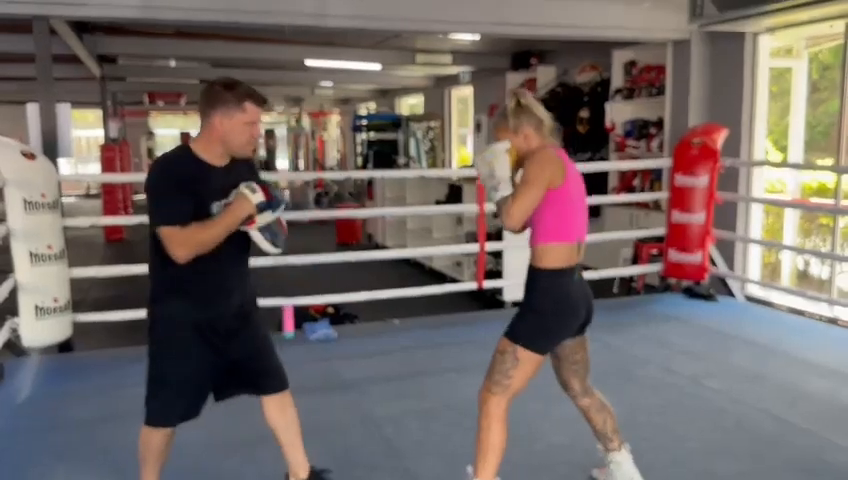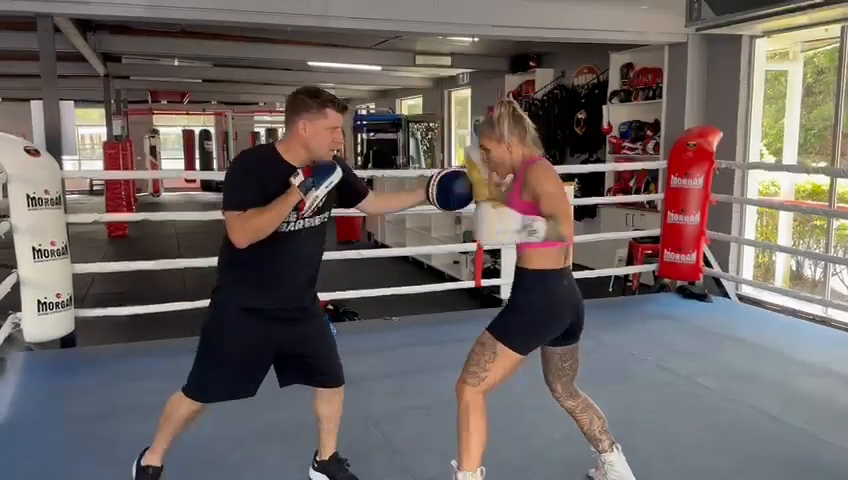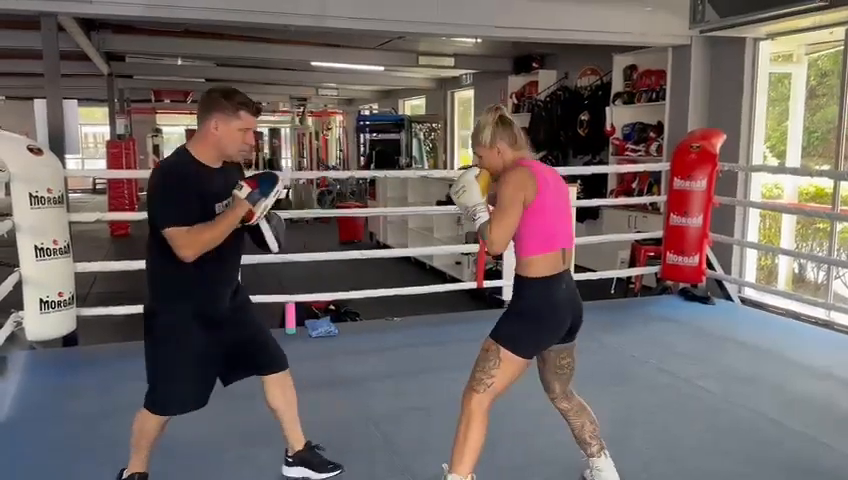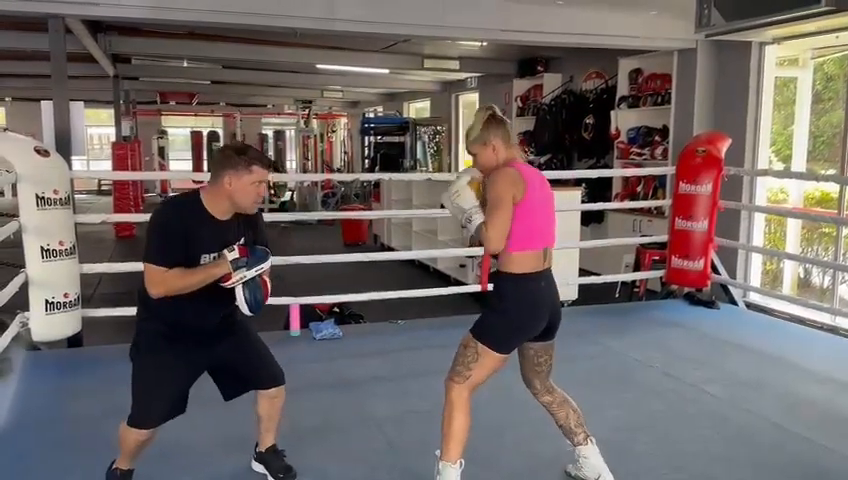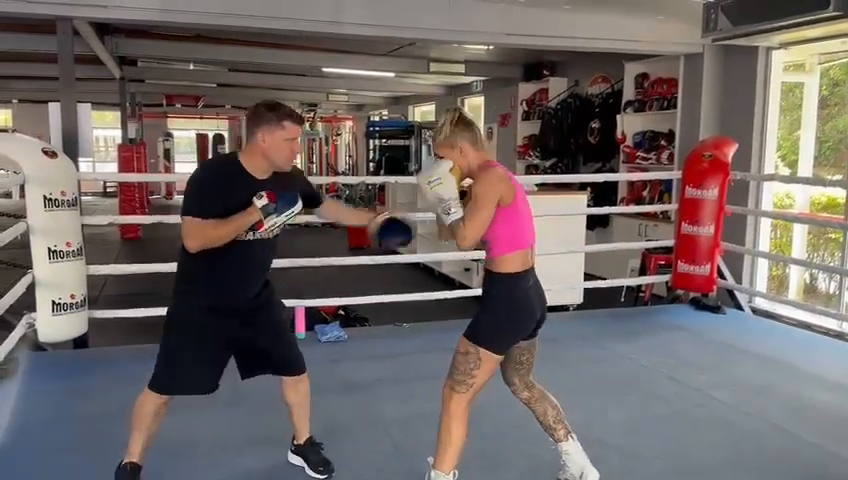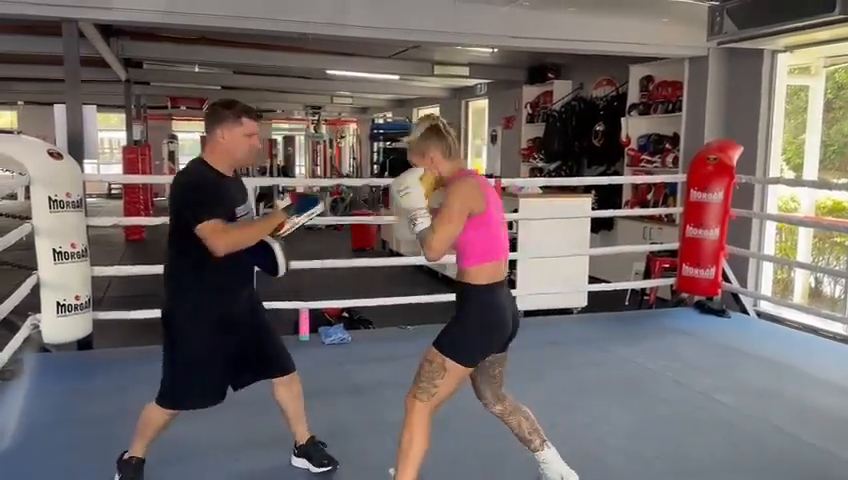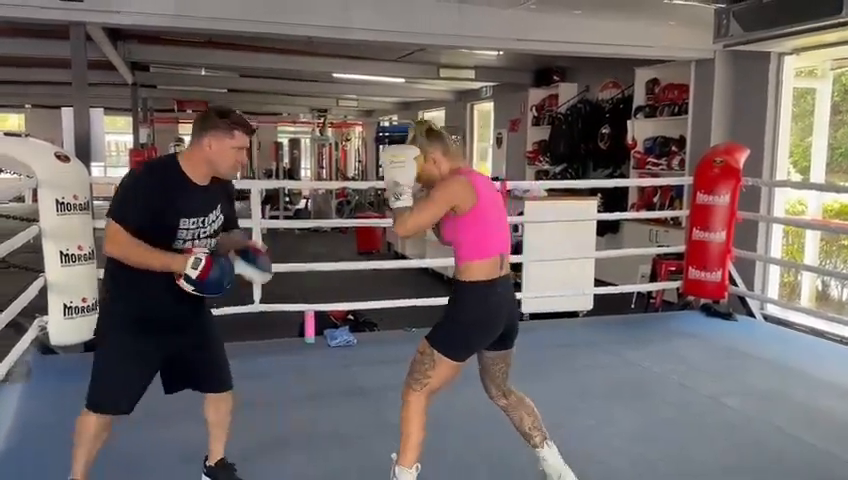
dt=0.7s
person 1, frame 1
left shoulder: (243, 167)
right shoulder: (170, 172)
left elbow: (259, 219)
right elbow: (181, 248)
right wrist: (238, 210)
left hip: (235, 307)
right hip: (182, 316)
left knee: (275, 387)
right knee: (164, 415)
person 1, frame 2
left shoulder: (331, 170)
right shoulder: (251, 166)
left elbow: (374, 202)
right elbow: (240, 234)
left wrist: (429, 192)
right wrist: (295, 195)
left hip: (298, 304)
right hip: (243, 304)
left knee: (331, 380)
right knee: (202, 390)
person 1, frame 3
left shoulder: (229, 168)
right shoulder: (173, 175)
right elbow: (188, 246)
left wrist: (255, 217)
right wrist: (243, 206)
left hip: (226, 299)
right hip: (179, 310)
left knee: (275, 367)
right knee: (163, 402)
person 1, frame 4
left shoulder: (249, 218)
right shoulder: (173, 216)
right elbow: (157, 285)
right wrist: (222, 267)
left hip: (222, 321)
right hip: (165, 332)
left knee: (272, 383)
right knee: (144, 420)
left ankle: (266, 453)
person 1, frame 5
left shoulder: (289, 179)
right shoulder: (213, 175)
left elbow: (327, 207)
right elbow: (194, 239)
left wrist: (371, 219)
right wrist: (254, 213)
left hip: (255, 299)
right hip: (202, 304)
left knee: (295, 371)
right knee: (164, 386)
left ankle: (302, 444)
person 1, frame 6
left shoulder: (231, 176)
right shoulder: (194, 182)
right elbow: (221, 242)
left wrist: (261, 241)
right wrist: (277, 219)
left hip: (241, 300)
right hip: (196, 310)
left knee: (282, 371)
right knee: (177, 398)
left ankle: (304, 446)
person 1, frame 7
left shoulder: (221, 187)
right shoulder: (149, 180)
left elbow: (223, 235)
right elbow: (114, 244)
left wrist: (243, 246)
right wrist: (181, 262)
left hip: (189, 310)
right hip: (131, 314)
left knee: (220, 388)
right knee: (104, 405)
person 2, frame 1
left shoulder: (542, 159)
right shoulder: (563, 166)
left elbow: (512, 220)
right elbow: (526, 222)
left wrist: (500, 181)
right wrist: (504, 180)
left hip: (548, 296)
right hip: (574, 292)
left knee: (493, 397)
right knee: (578, 388)
person 2, frame 2
left shoulder: (536, 171)
right shoulder: (520, 179)
left elbow: (565, 227)
left wrist: (518, 226)
right wrist: (486, 187)
left hip: (534, 297)
right hip: (566, 296)
left knee: (470, 389)
right knee: (565, 392)
person 2, frame 3
left shoulder: (516, 178)
right shoulder: (551, 175)
left elbow: (495, 242)
left wrist: (474, 204)
right wrist: (491, 202)
left hip: (536, 301)
right hip: (566, 298)
left knee: (476, 398)
right knee: (561, 393)
person 2, frame 4
left shoulder: (505, 176)
right shoulder: (535, 177)
left elbow: (493, 242)
left wrist: (469, 207)
right wrist: (482, 197)
left hip: (516, 298)
right hip: (546, 296)
left knee: (457, 387)
right knee: (542, 387)
person 2, frame 5
left shoulder: (489, 178)
right shoulder: (500, 177)
left elbow: (464, 239)
right elbow: (481, 237)
left wrist: (445, 197)
right wrist: (448, 196)
left hip: (505, 299)
right hip: (528, 294)
left knee: (456, 396)
right knee: (521, 383)
person 2, frame 6
left shoulder: (461, 188)
right shoulder: (479, 184)
left elbow: (433, 250)
left wrist: (416, 208)
left hip: (477, 310)
right hip: (500, 306)
left knee: (419, 404)
right knee: (494, 399)
person 2, frame 7
left shoulder: (454, 185)
right shoulder: (482, 183)
left elbow: (403, 228)
left wrist: (399, 186)
right wrist: (425, 198)
left hip: (473, 305)
right hip: (503, 302)
left knee: (415, 393)
right knee: (500, 390)
